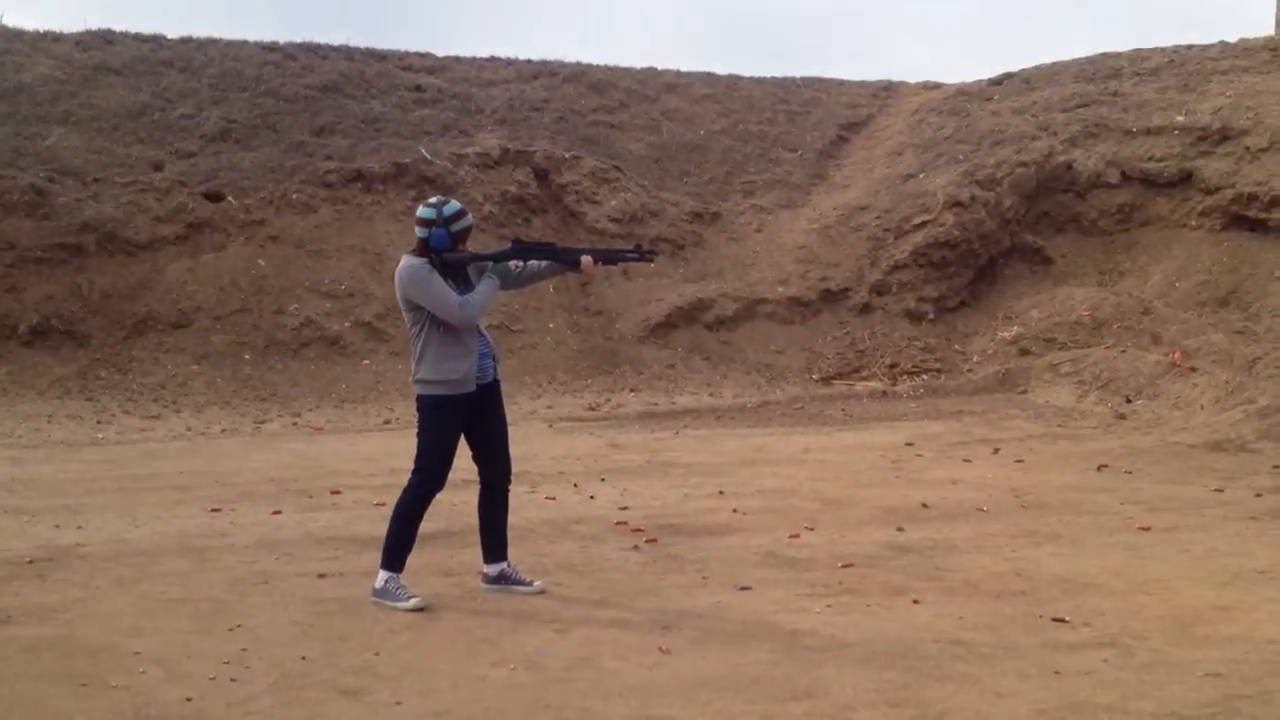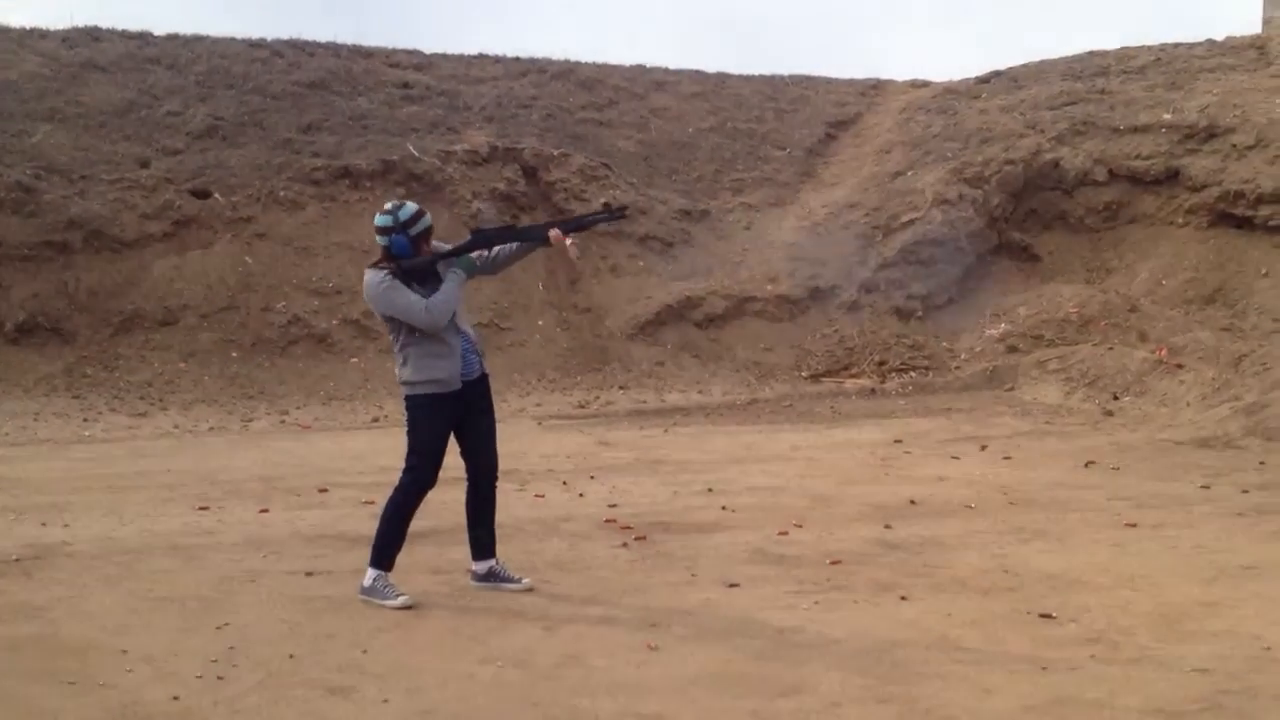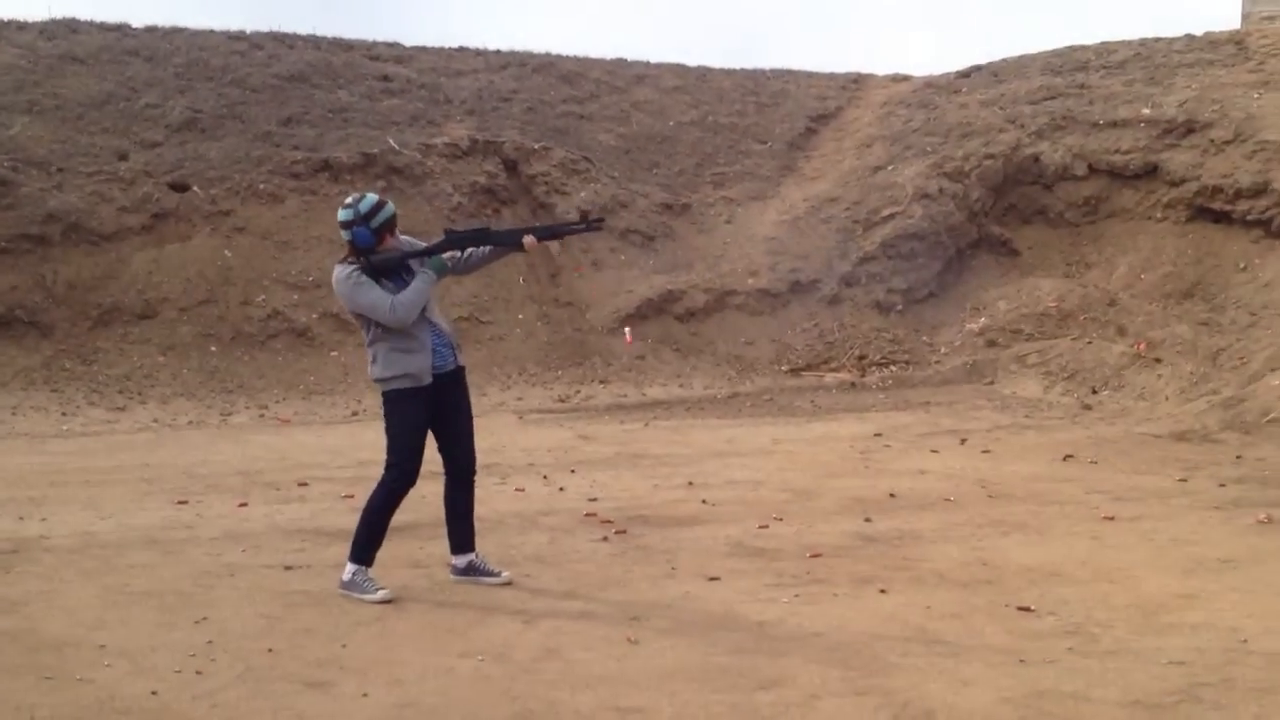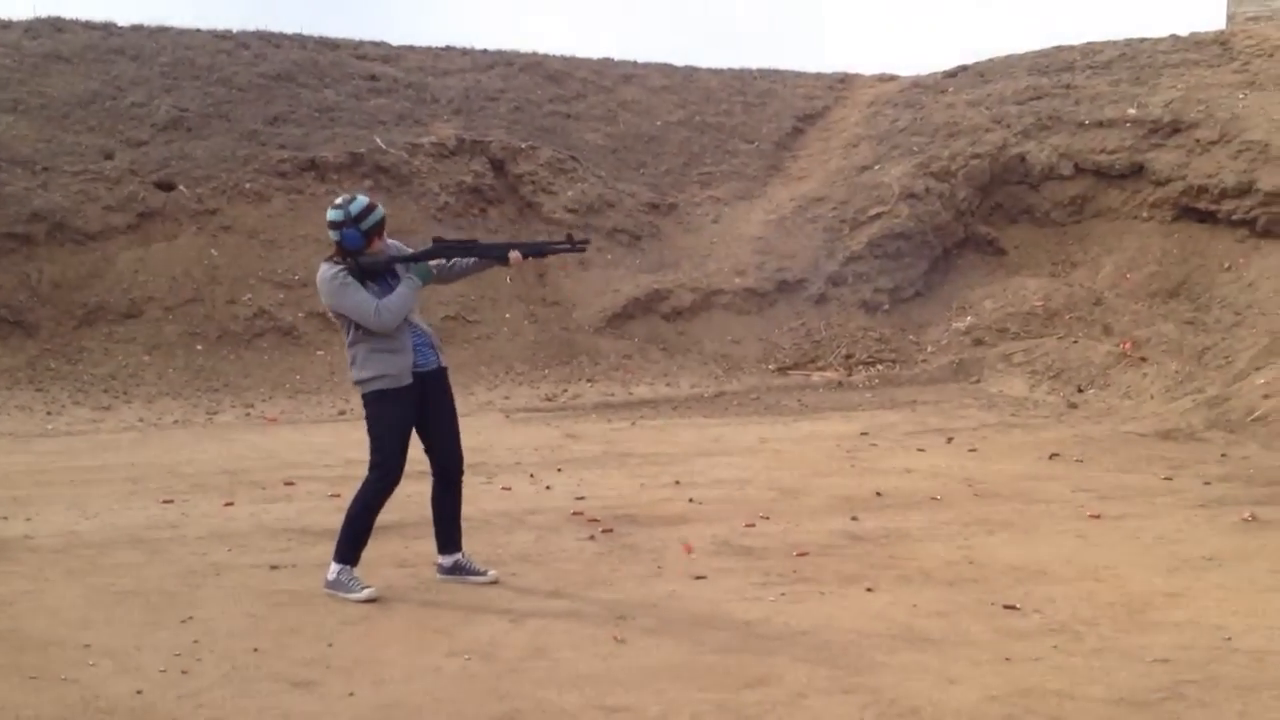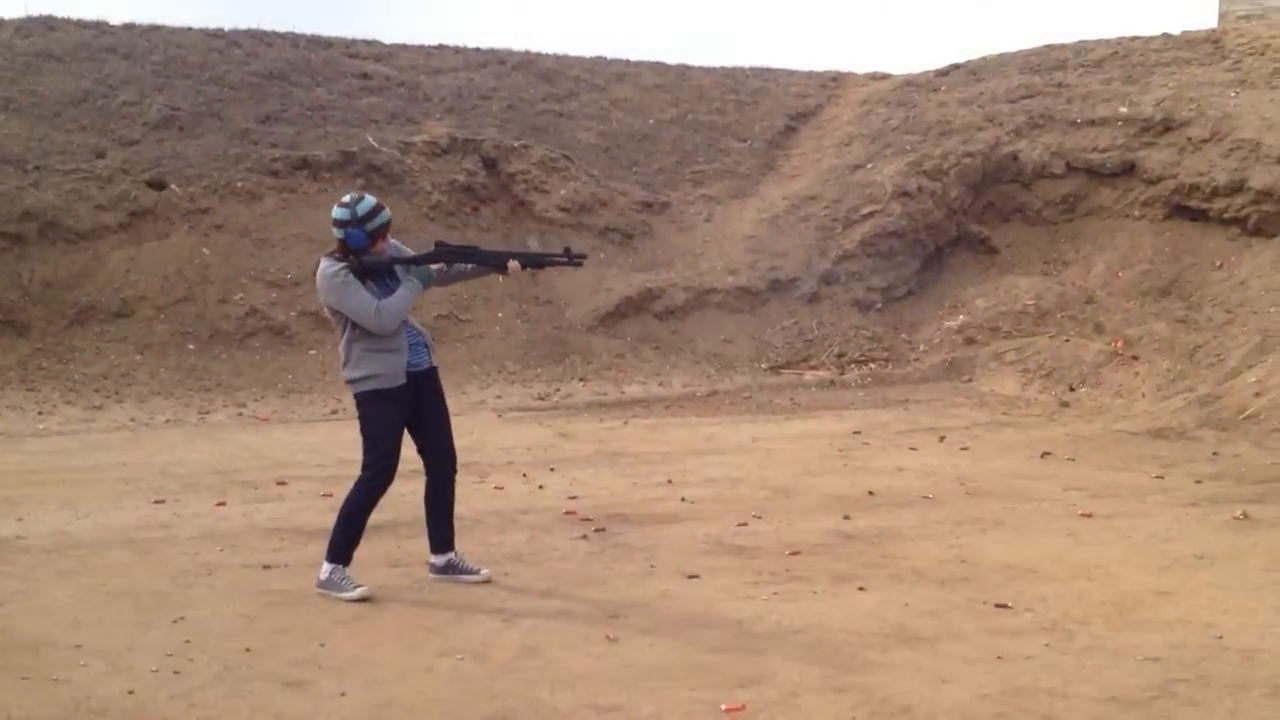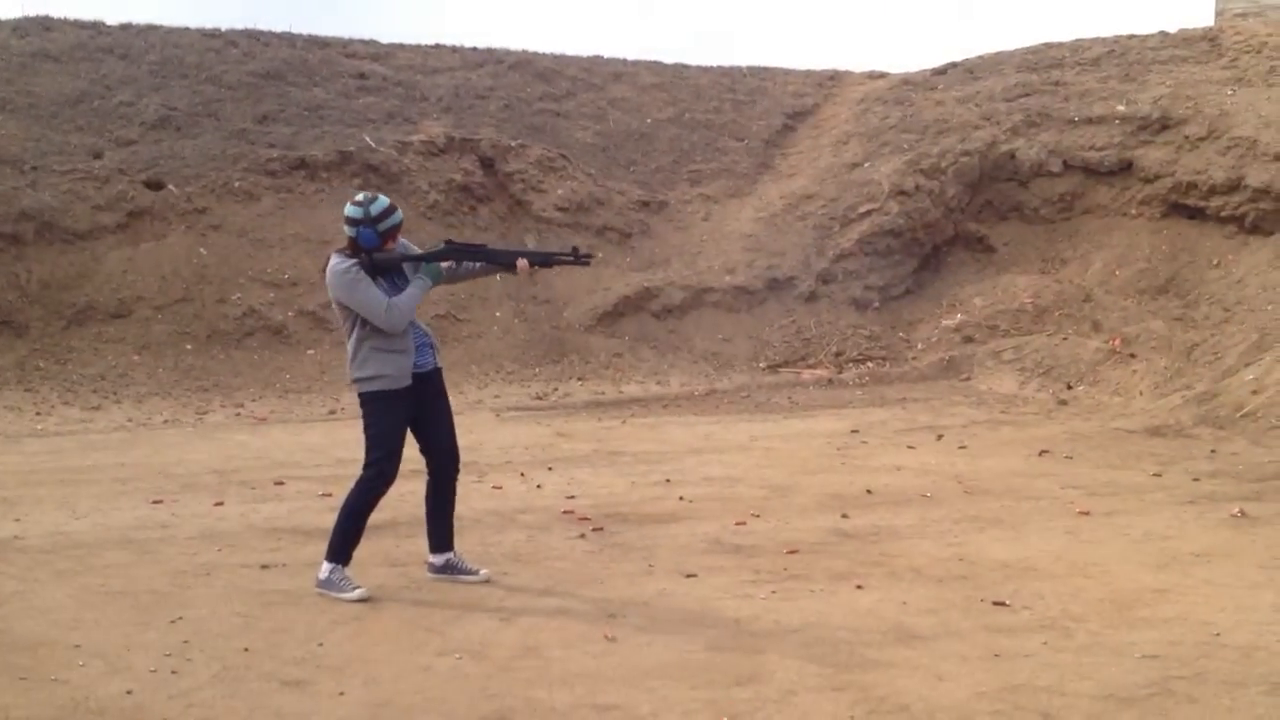
dt=0.2s
person 1, frame 1
left shoulder: (462, 262)
right shoulder: (413, 271)
left elbow: (515, 275)
right elbow: (462, 313)
left wrist: (569, 262)
right wrist: (492, 278)
left hip: (482, 383)
right hip: (442, 391)
left knee: (498, 474)
right knee: (427, 481)
left ankle: (496, 568)
right ankle: (387, 578)
person 1, frame 2
left shoulder: (433, 257)
right shoulder: (380, 282)
left elbow: (486, 262)
right elbow: (432, 315)
left wrist: (536, 241)
right wrist: (458, 274)
left hip: (471, 378)
right hip: (430, 389)
left knee: (484, 470)
right knee: (418, 479)
left ankle: (484, 565)
right ankle: (375, 576)
person 1, frame 3
left shoulder: (404, 249)
right shoulder: (348, 277)
left elbow: (458, 263)
right elbow: (397, 313)
left wrist: (510, 244)
right wrist: (428, 274)
left hip: (447, 371)
right hip: (405, 382)
left knee: (462, 466)
right knee: (401, 475)
left ankle: (464, 558)
right ankle: (355, 570)
person 1, frame 4
left shoulder: (390, 252)
right shoulder: (333, 276)
left elbow: (442, 271)
right elbow: (381, 318)
left wrist: (495, 258)
right wrist: (414, 279)
left hip: (429, 371)
right hip: (386, 383)
left knee: (450, 465)
right knee: (385, 475)
left ankle: (450, 558)
right ankle: (340, 570)
person 1, frame 5
left shoulder: (389, 253)
right shoulder: (333, 273)
left elbow: (440, 273)
right elbow: (380, 319)
left wrist: (493, 265)
right wrist: (414, 282)
left hip: (420, 371)
right hip: (379, 382)
left knee: (443, 464)
right knee: (378, 475)
left ankle: (443, 557)
right ankle: (333, 569)
person 1, frame 6
left shoulder: (396, 252)
right shoulder: (343, 270)
left elbow: (447, 271)
right elbow: (391, 317)
left wrist: (502, 263)
right wrist: (423, 280)
left hip: (423, 371)
right hip: (383, 381)
left knee: (446, 463)
right knee: (380, 474)
left ankle: (442, 557)
right ankle: (332, 569)
